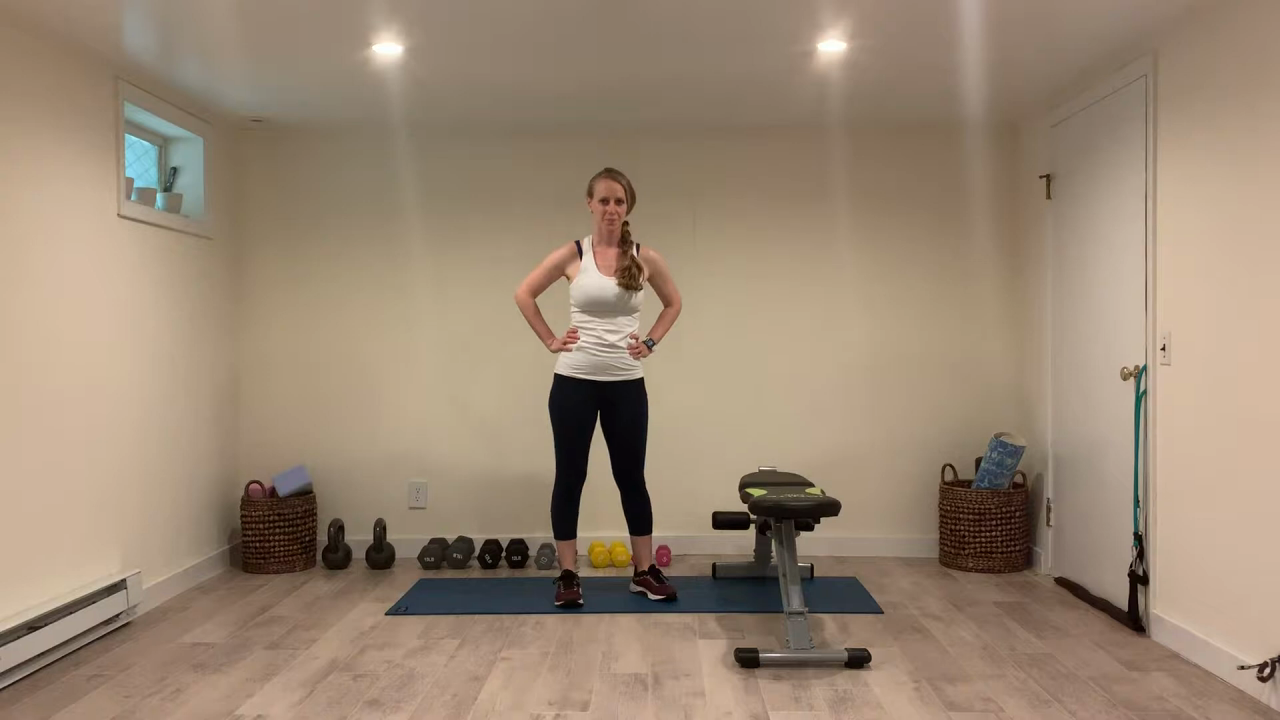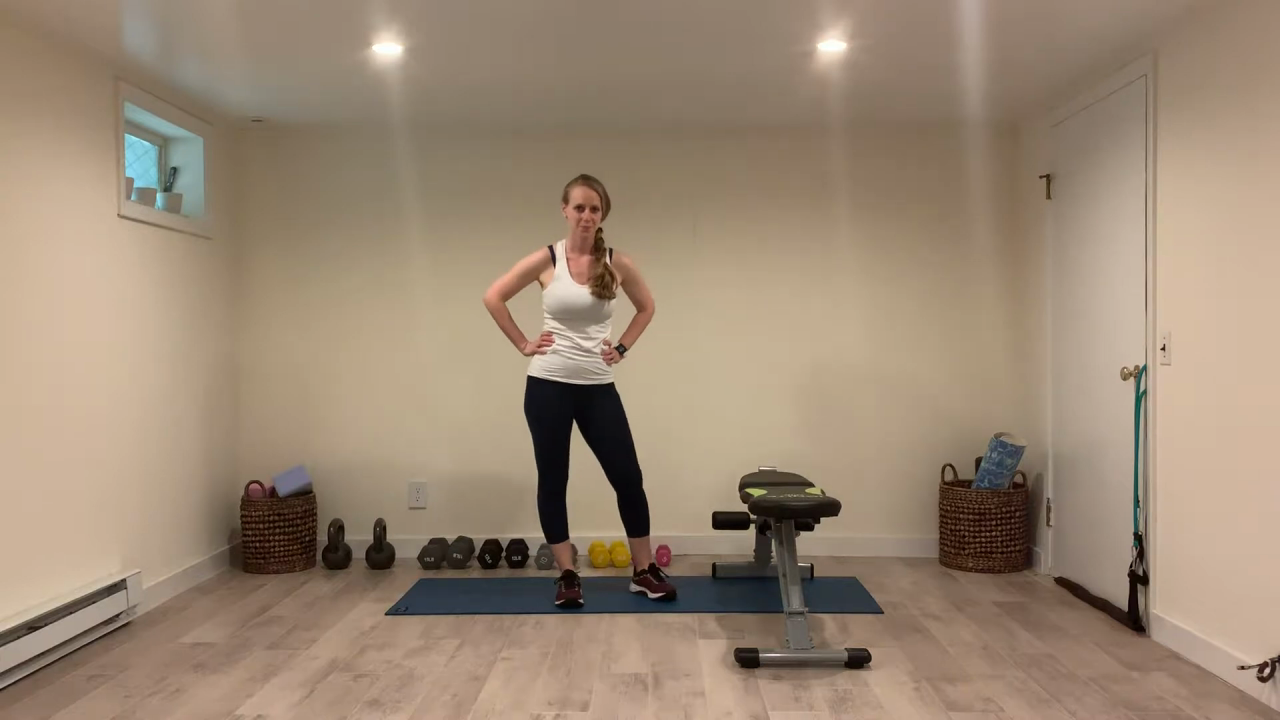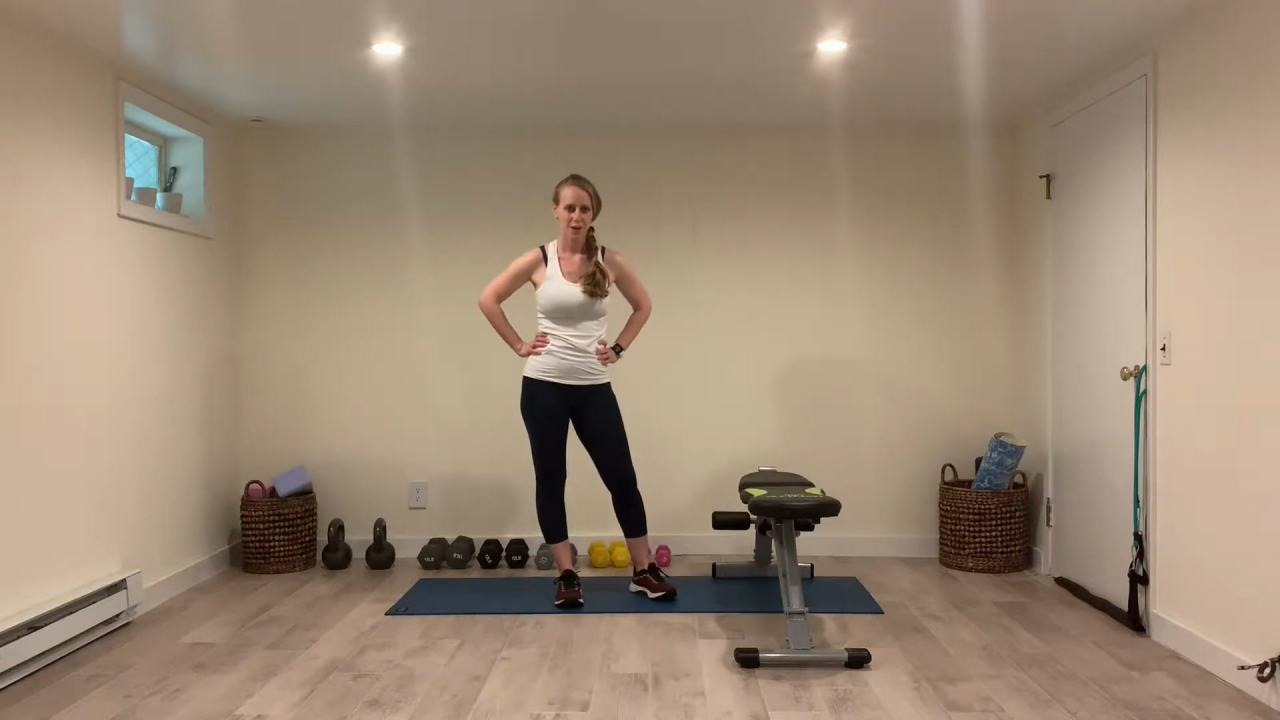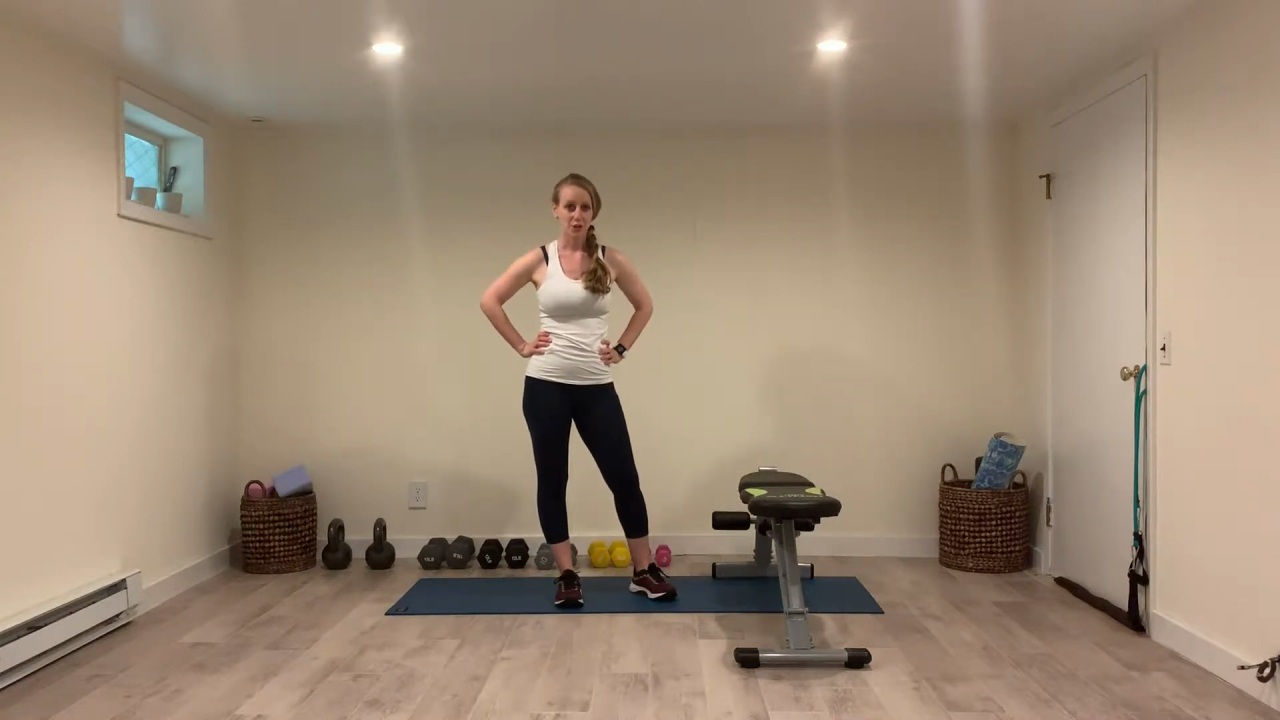
dt=0.7s
person 1, frame 1
left shoulder: (645, 258)
right shoulder: (571, 254)
left elbow: (673, 302)
right elbow: (524, 294)
left wrist: (651, 342)
right wrist: (550, 340)
left hip: (626, 384)
right hip: (574, 381)
left knee: (631, 477)
right knee: (569, 477)
left ankle: (645, 571)
right ankle: (568, 575)
person 1, frame 2
left shoulder: (618, 263)
right shoulder: (545, 260)
left elbow: (646, 307)
right elbow: (494, 297)
left wrist: (622, 348)
right wrist: (523, 344)
left hip: (598, 388)
right hip: (548, 385)
left knee: (628, 477)
right knee: (553, 480)
left ankle: (644, 571)
right ankle: (567, 575)
person 1, frame 3
left shoulder: (610, 262)
right shoulder: (537, 260)
left elbow: (642, 305)
right elbow: (488, 299)
left wrist: (619, 349)
right wrist: (519, 346)
left hip: (594, 388)
right hip: (544, 386)
left knee: (621, 477)
right knee: (550, 480)
left ankle: (644, 571)
right ankle: (566, 576)
person 1, frame 4
left shoulder: (612, 261)
right shoulder: (538, 260)
left elbow: (644, 305)
right elbow: (490, 301)
left wrist: (621, 349)
right wrist: (522, 346)
left hip: (596, 388)
right hip: (546, 385)
left knee: (624, 478)
right knee: (552, 480)
left ankle: (644, 572)
right ankle: (566, 576)
